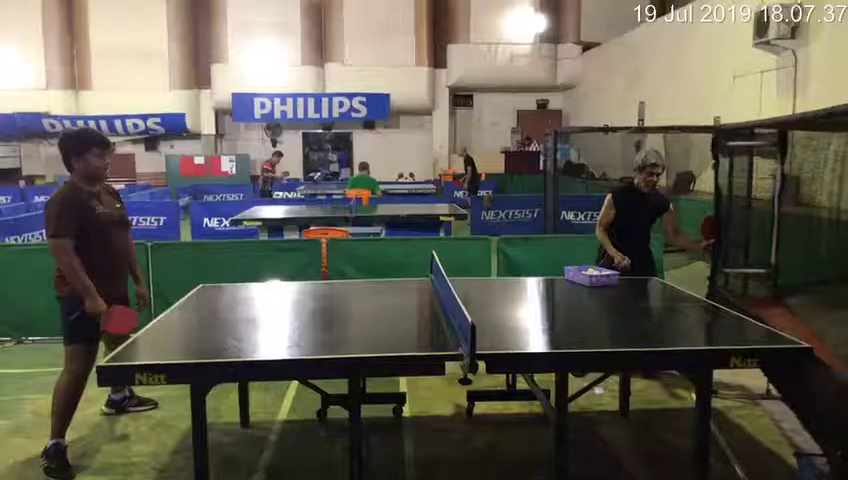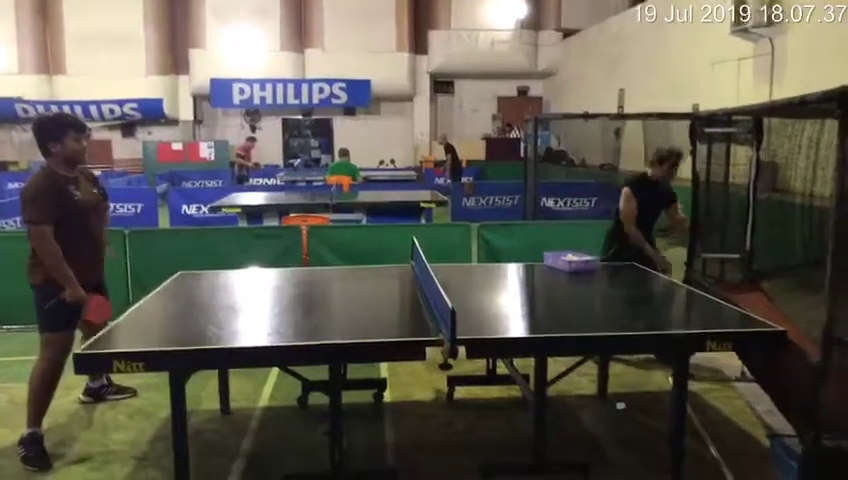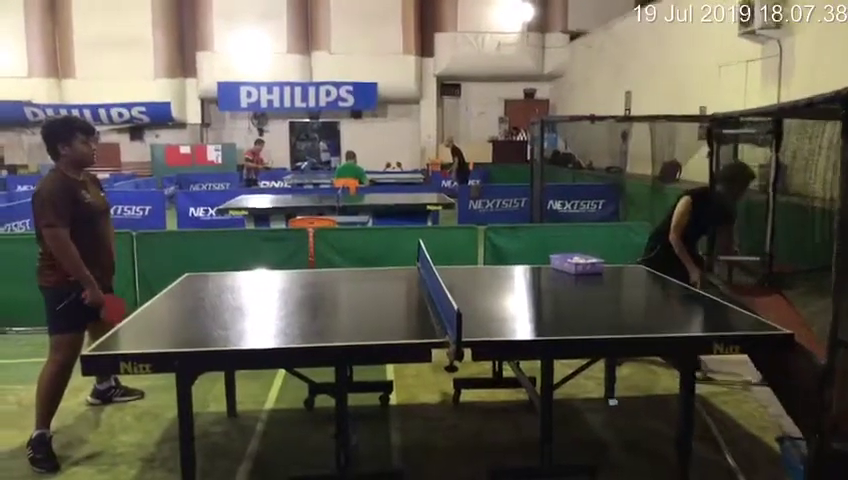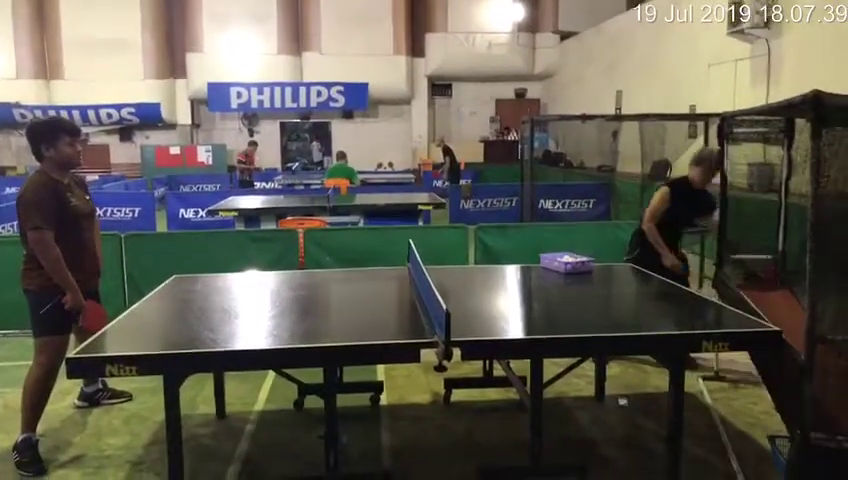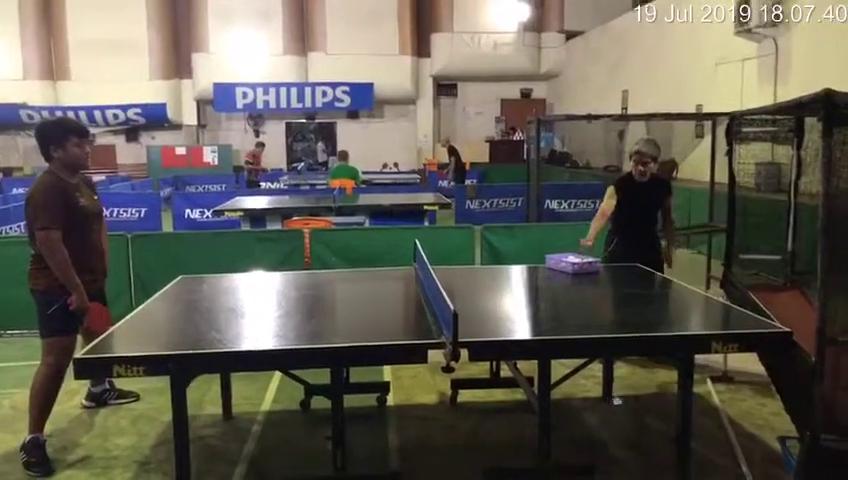
dt=0.7s
person 1, frame 1
left shoulder: (110, 193)
right shoulder: (64, 201)
left elbow: (124, 240)
right elbow: (63, 253)
left wrist: (138, 281)
right wrist: (90, 296)
left hip: (116, 291)
right hip: (84, 298)
left knee: (121, 347)
right knee: (78, 367)
left ankle: (119, 396)
right ankle: (55, 446)
person 1, frame 2
left shoulder: (86, 176)
right shoulder: (41, 186)
right elbow: (42, 239)
left wrist: (103, 246)
right wrist: (70, 284)
left hip: (91, 276)
right hip: (57, 284)
left knee: (97, 332)
right knee: (53, 354)
left ankle: (97, 384)
right ankle: (31, 435)
person 1, frame 3
left shoulder: (90, 181)
right shoulder: (53, 189)
right elbow: (59, 243)
left wrist: (104, 273)
right wrist: (88, 284)
left hip: (97, 278)
right hip: (67, 285)
left knee: (104, 334)
right knee: (63, 355)
left ankle: (104, 386)
right ankle: (40, 437)
person 1, frame 4
left shoulder: (77, 183)
right shoulder: (37, 190)
left elbow: (91, 224)
right elbow: (42, 245)
left wrist: (94, 269)
right wrist: (70, 289)
left hip: (84, 281)
right hip: (51, 288)
left knee: (92, 336)
right knee: (48, 358)
left ankle: (91, 389)
right ankle: (25, 441)
person 1, frame 5
left shoulder: (85, 183)
right shoulder: (46, 190)
right elbow: (49, 245)
left wrist: (100, 271)
right wrist: (76, 291)
left hip: (90, 282)
right hip: (58, 288)
left knee: (99, 338)
right knee: (56, 359)
left ankle: (99, 389)
right ankle: (33, 441)
person 2, frame 1
left shoulder: (662, 203)
right shoulder: (617, 197)
left elbow: (673, 237)
right elbow: (600, 229)
left wrist: (699, 246)
right wrist: (614, 254)
left hip: (642, 261)
right hip: (613, 260)
person 2, frame 2
left shoulder: (668, 195)
right shoulder: (630, 189)
left elbow: (681, 224)
right elbow: (629, 228)
right wrist: (654, 255)
left hip: (644, 250)
right hip: (620, 248)
person 2, frame 3
left shoulder: (724, 206)
right shoulder: (692, 200)
left elbow: (725, 246)
right elbow: (674, 237)
right wrist: (692, 269)
left hip: (686, 252)
right hip: (662, 250)
person 2, frame 4
left shoulder: (708, 202)
right shoulder: (670, 189)
left elbow: (714, 228)
right elbow: (647, 222)
right wrist: (665, 254)
left hip: (670, 252)
right hip: (646, 248)
person 2, frame 5
left shoulder: (663, 186)
right shoulder: (618, 187)
left elbow: (667, 220)
right elbow: (602, 215)
left wrist: (669, 246)
right wrist: (590, 238)
left hip: (650, 246)
right hip: (620, 246)
